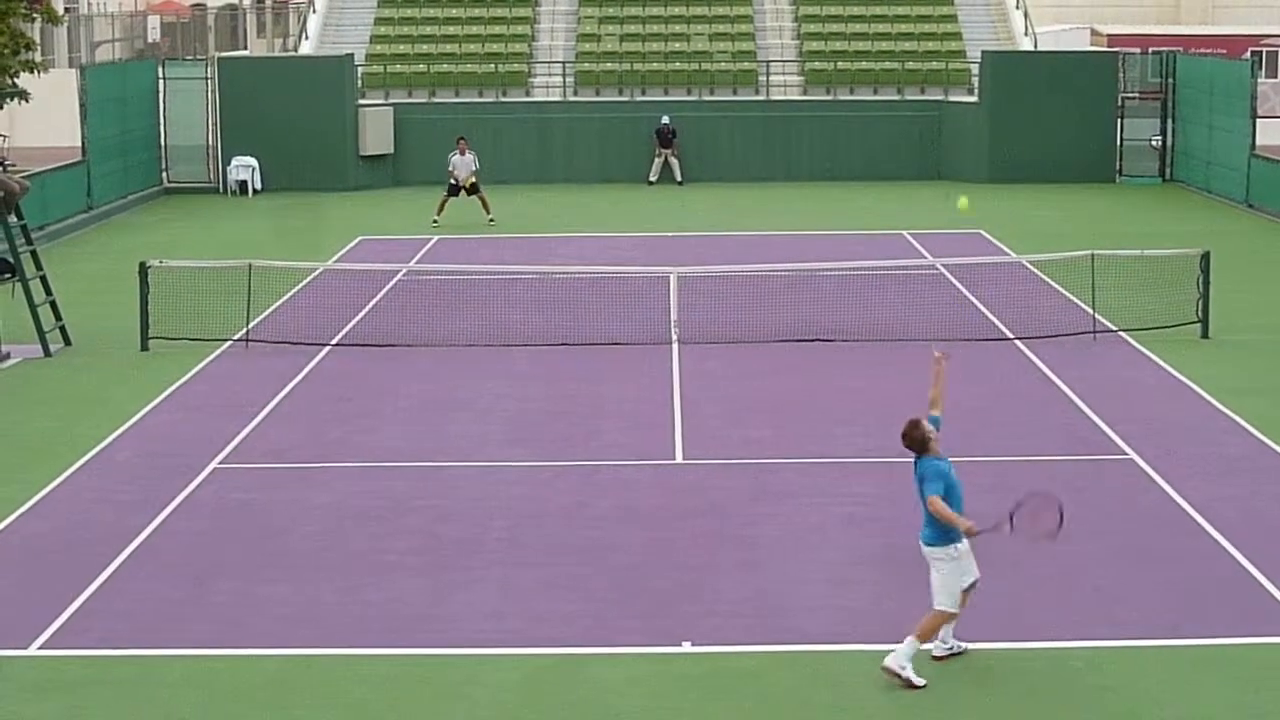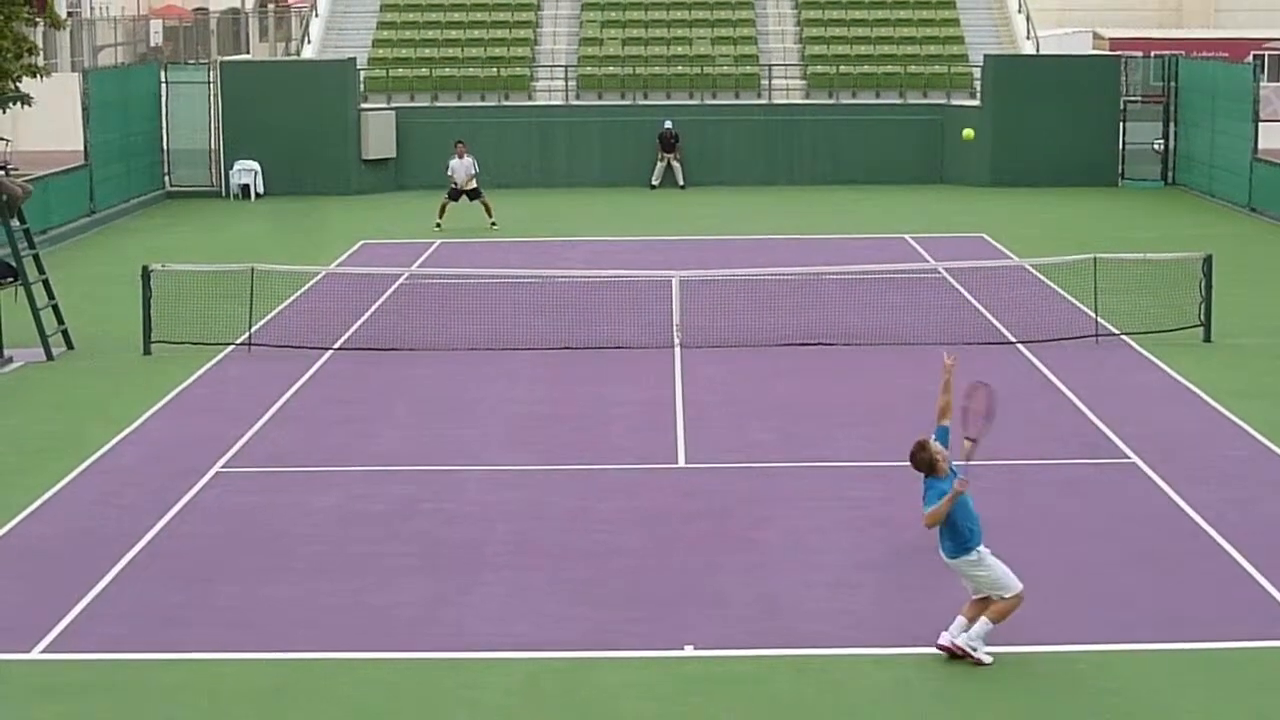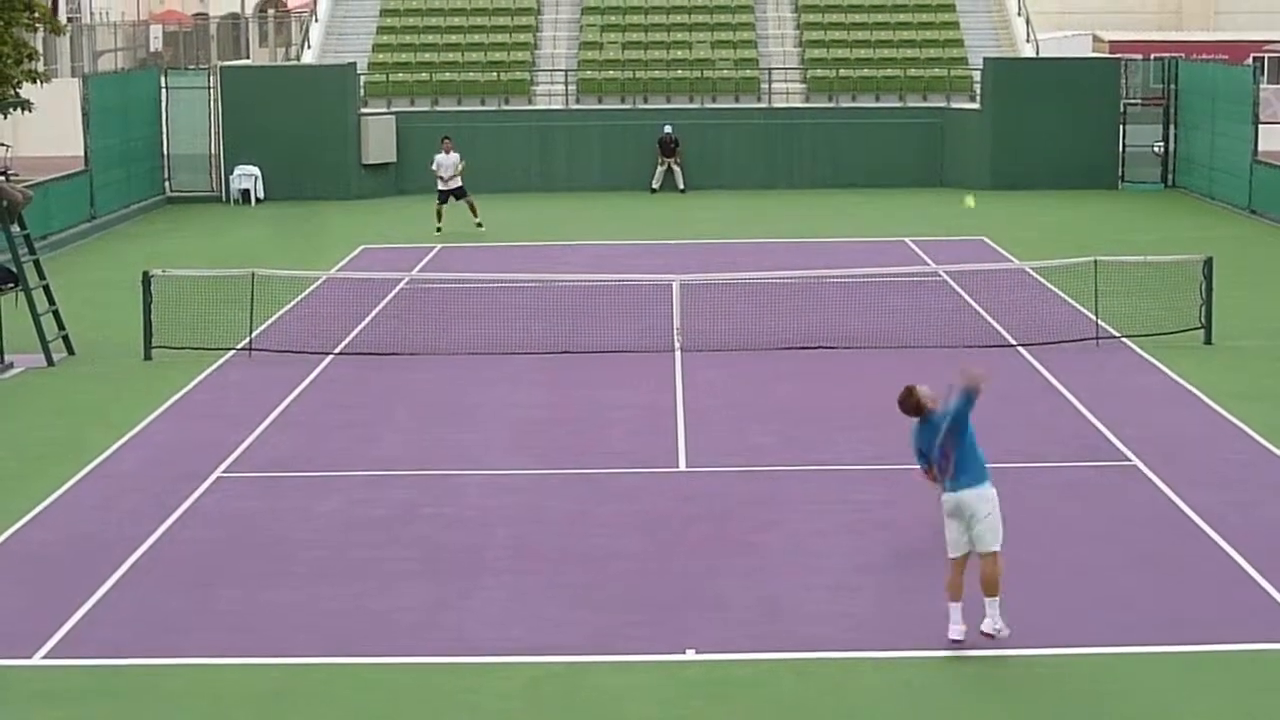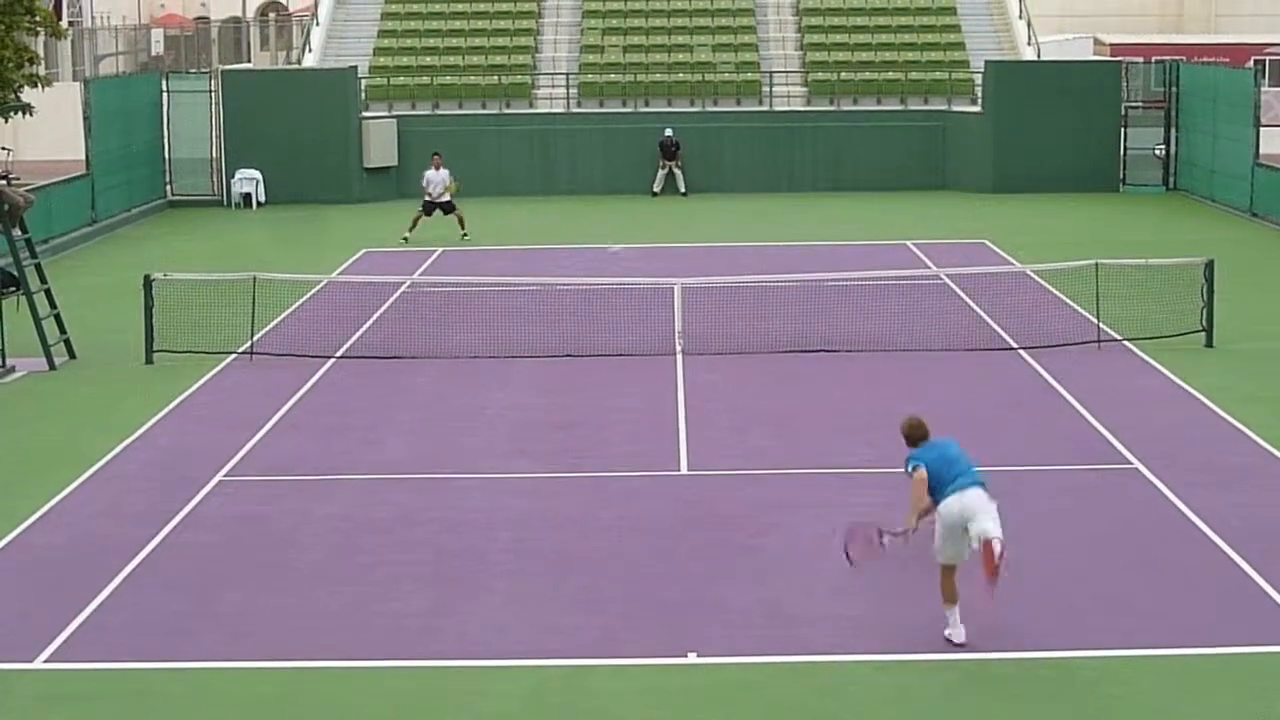
dt=0.3s
person 1, frame 1
left shoulder: (926, 453)
right shoulder: (933, 470)
left elbow: (935, 406)
right elbow: (934, 504)
left wrist: (939, 370)
right wrist: (961, 522)
left hip: (951, 542)
right hip: (942, 546)
left knee: (967, 584)
right knee: (944, 612)
left ankle: (944, 643)
right ankle: (898, 659)
person 1, frame 2
left shoulder: (942, 468)
right shoulder: (936, 488)
left elbow: (944, 414)
right elbow: (929, 520)
left wrist: (947, 376)
right wrist: (952, 496)
left hip: (970, 549)
right hip: (965, 555)
left knee: (985, 597)
right knee: (1013, 595)
left ankle: (951, 637)
right ankle: (970, 639)
person 1, frame 3
left shoulder: (919, 437)
right shoulder: (950, 416)
right elbow: (972, 387)
left hip: (949, 497)
right hip: (978, 492)
left knee: (957, 561)
right knee: (989, 555)
left ankle: (956, 625)
right ankle: (993, 621)
person 1, frame 4
left shoulder: (915, 458)
right shoulder: (948, 444)
left elbow: (921, 478)
left wrist: (915, 515)
right wrist: (930, 508)
left hip: (949, 508)
right hip: (976, 498)
left knee: (948, 568)
left ankle: (956, 629)
right ankle: (992, 544)
